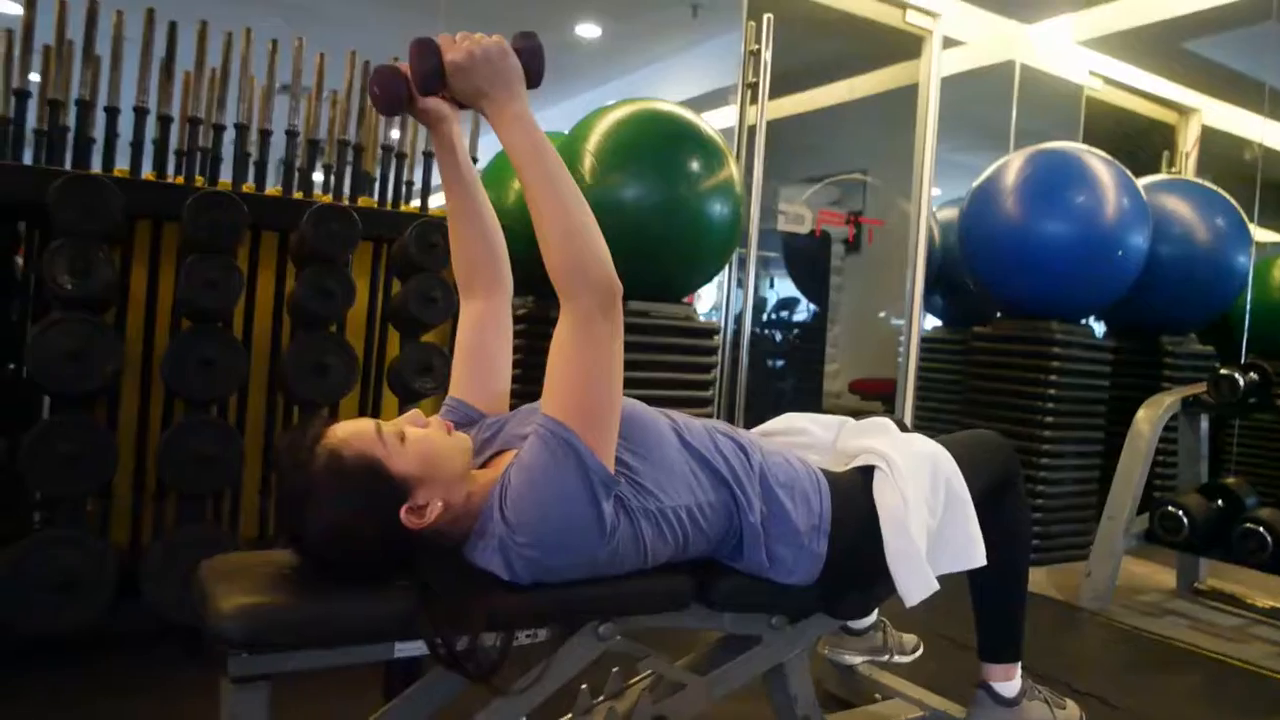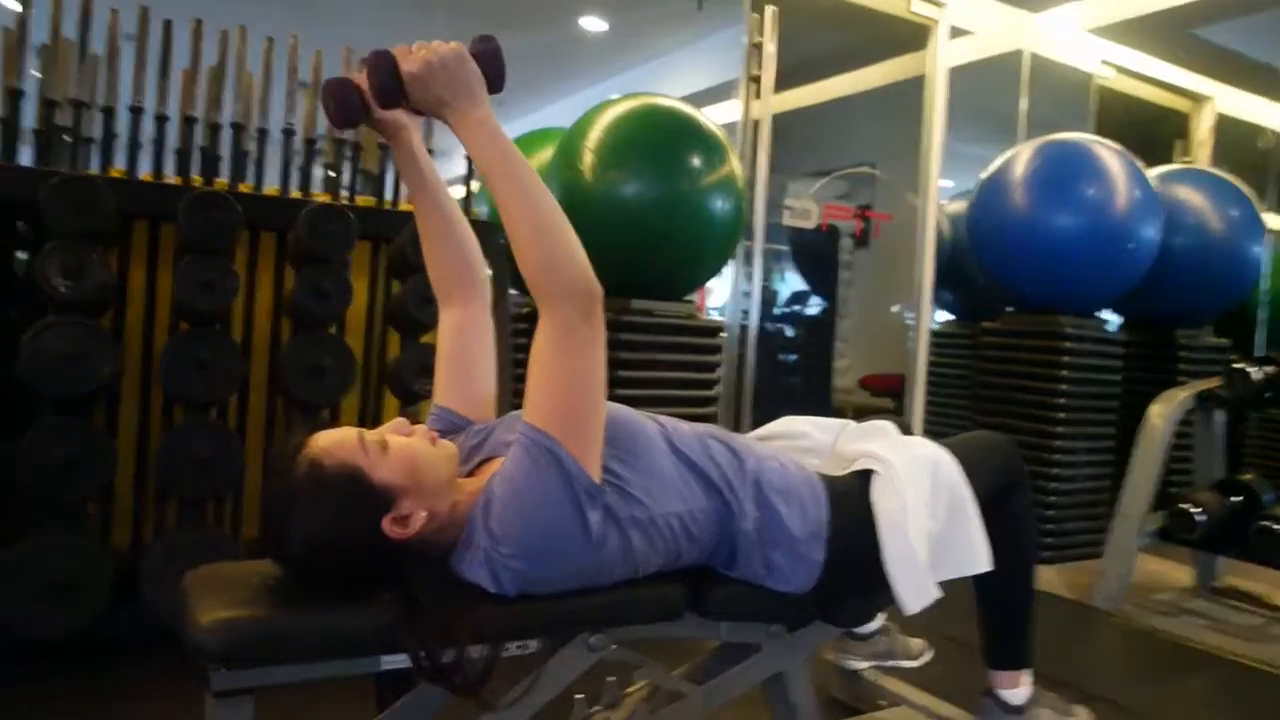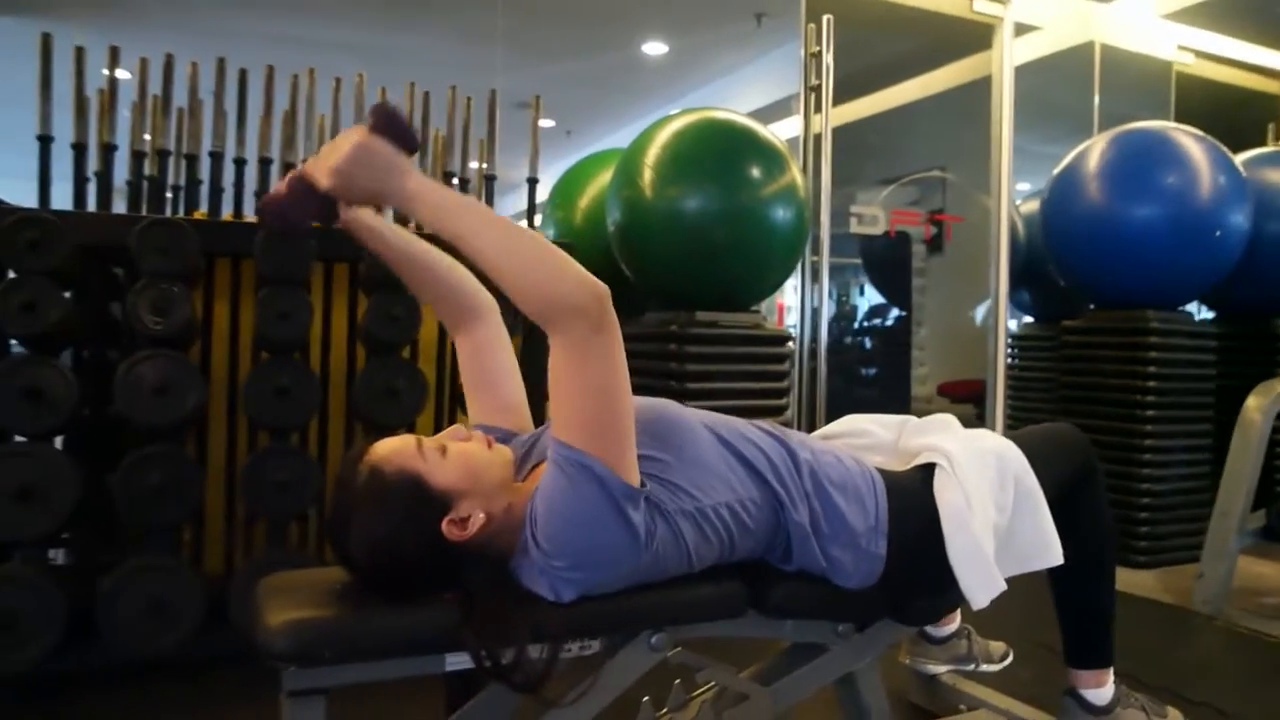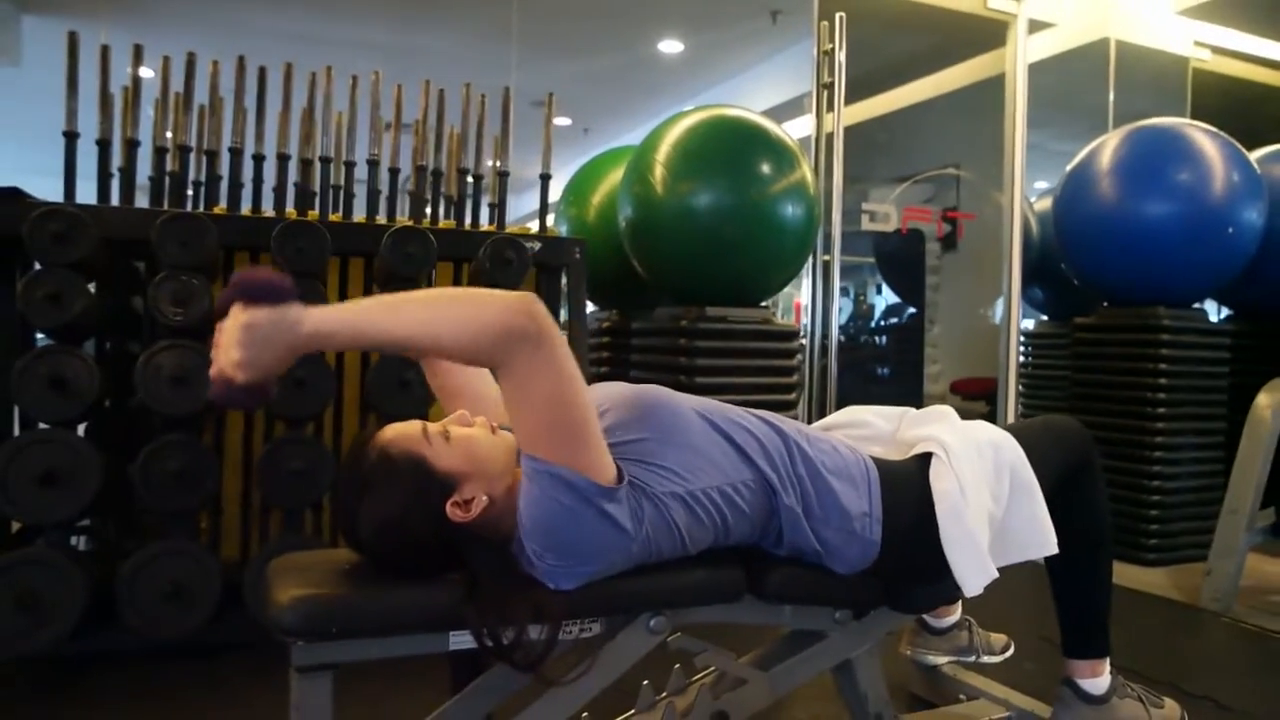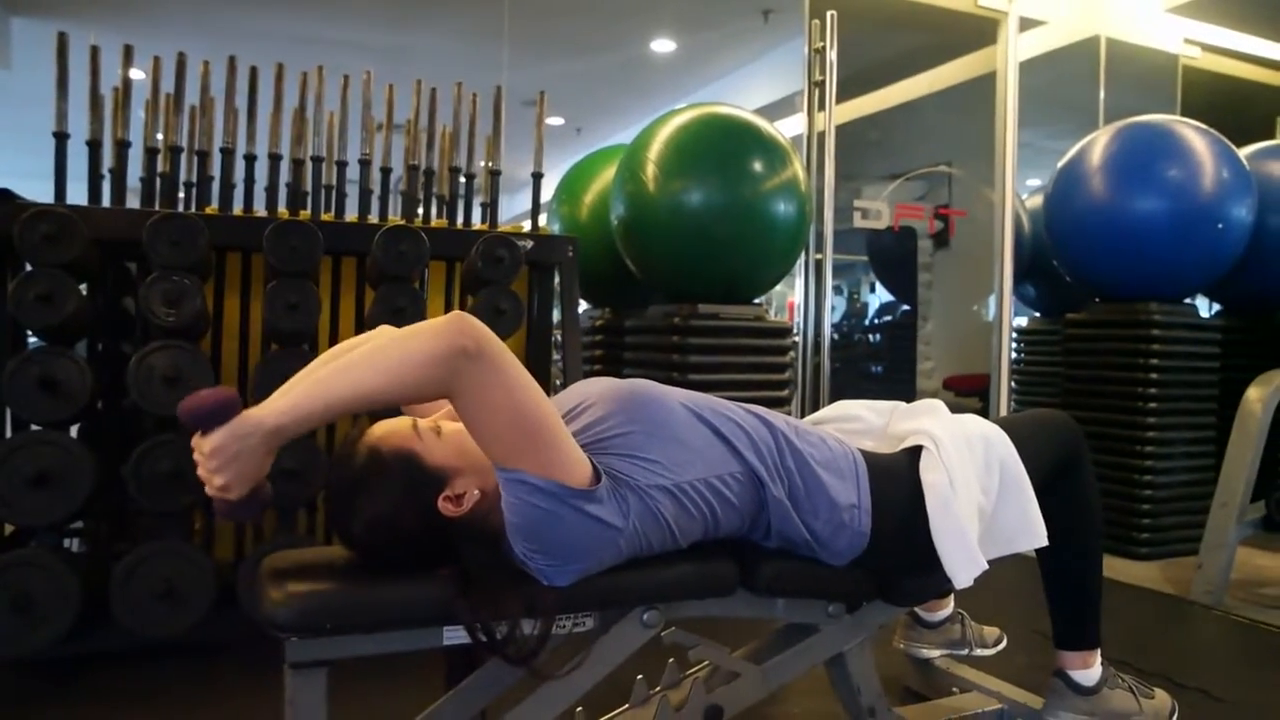
dt=0.5s
person 1, frame 1
left shoulder: (470, 446)
right shoulder: (543, 518)
left elbow: (485, 294)
right elbow: (595, 298)
left wrist: (446, 136)
right wrist: (507, 109)
right hip: (807, 531)
right knee: (992, 458)
left ankle: (856, 627)
person 1, frame 2
left shoulder: (455, 455)
right shoulder: (528, 525)
left elbow: (465, 296)
right elbow: (574, 299)
left wrist: (406, 147)
right wrist: (470, 115)
right hip: (801, 534)
left knee: (864, 438)
right knee: (995, 462)
left ankle: (861, 629)
person 1, frame 3
left shoulder: (507, 471)
right shoulder: (573, 533)
left elbow: (473, 318)
right elbow: (584, 313)
left wrist: (365, 221)
right wrist: (403, 184)
right hip: (867, 533)
left knee: (938, 448)
right knee: (1066, 455)
left ankle: (938, 632)
person 1, frame 4
left shoulder: (506, 477)
right shoulder: (565, 524)
left elbow: (444, 341)
right elbow: (521, 324)
left wrist: (302, 324)
right wrist: (300, 325)
right hip: (864, 516)
left knee: (936, 424)
right knee: (1069, 445)
left ankle: (938, 623)
person 1, frame 5
left shoulder: (481, 478)
right shoulder: (554, 522)
left elbow: (398, 341)
right elbow: (460, 344)
left wrist: (263, 408)
right wrist: (262, 426)
right hip: (856, 507)
left knee: (930, 418)
right knee: (1055, 438)
left ankle: (932, 616)
